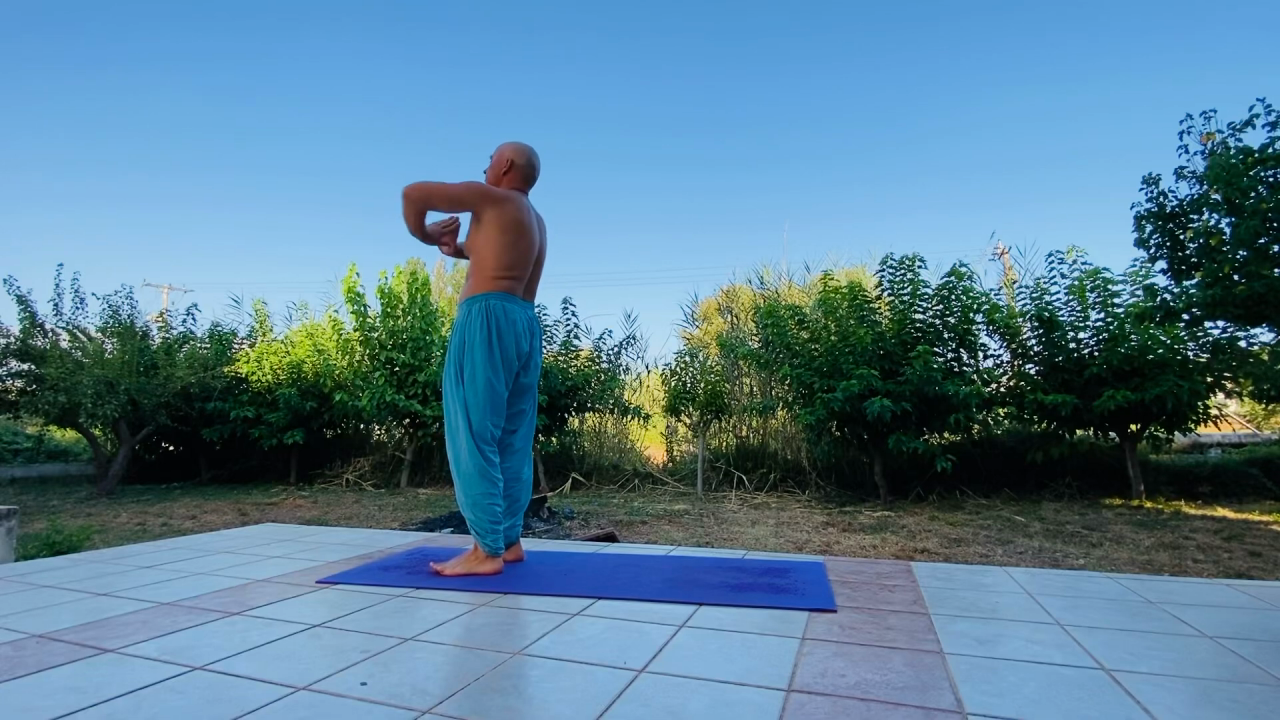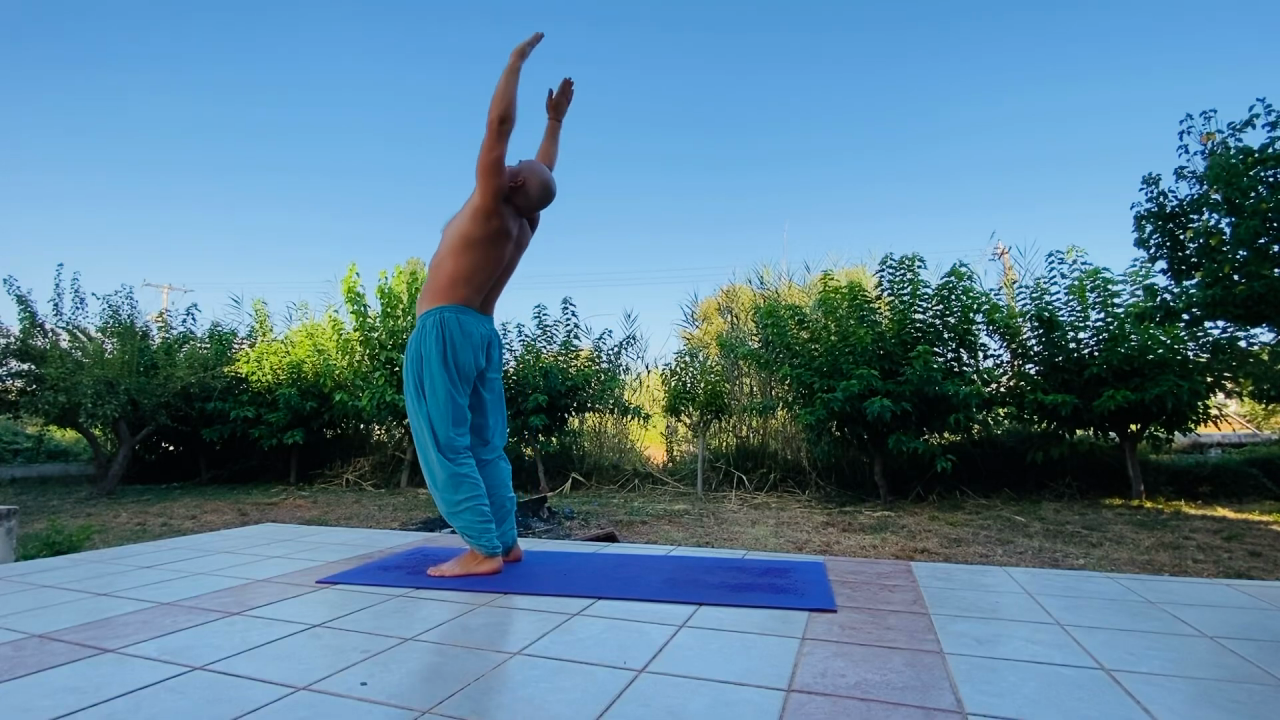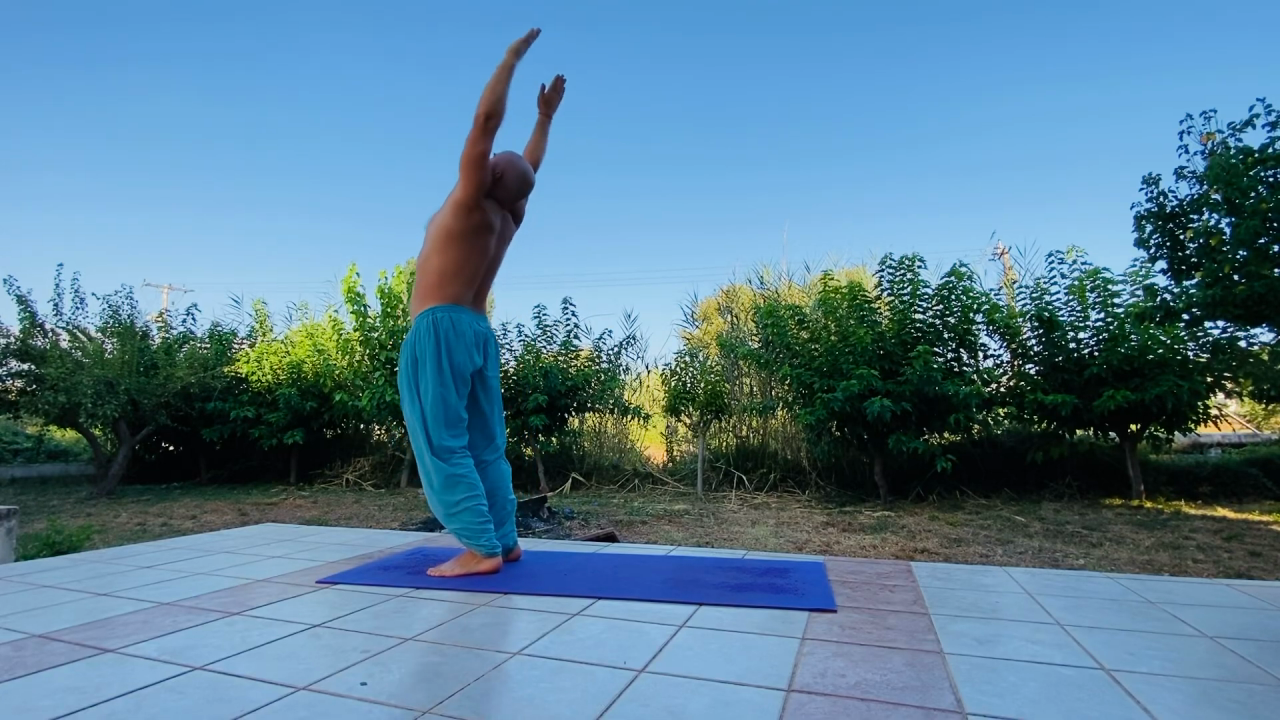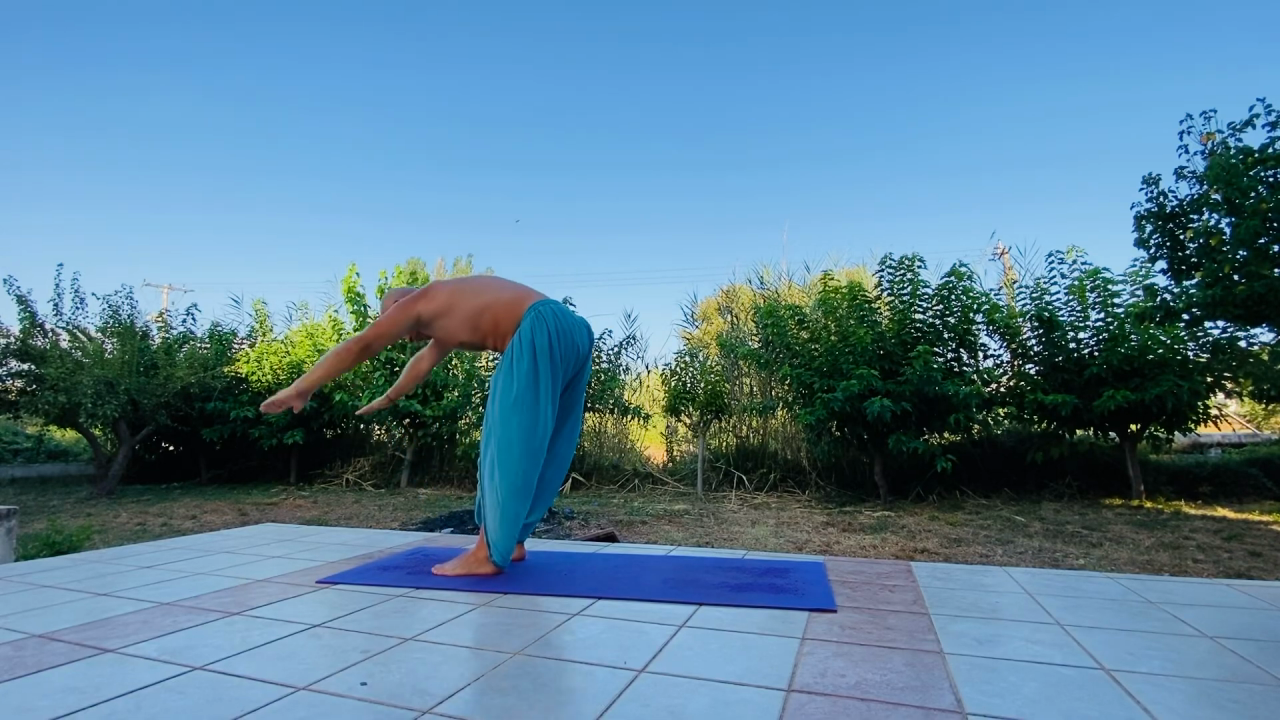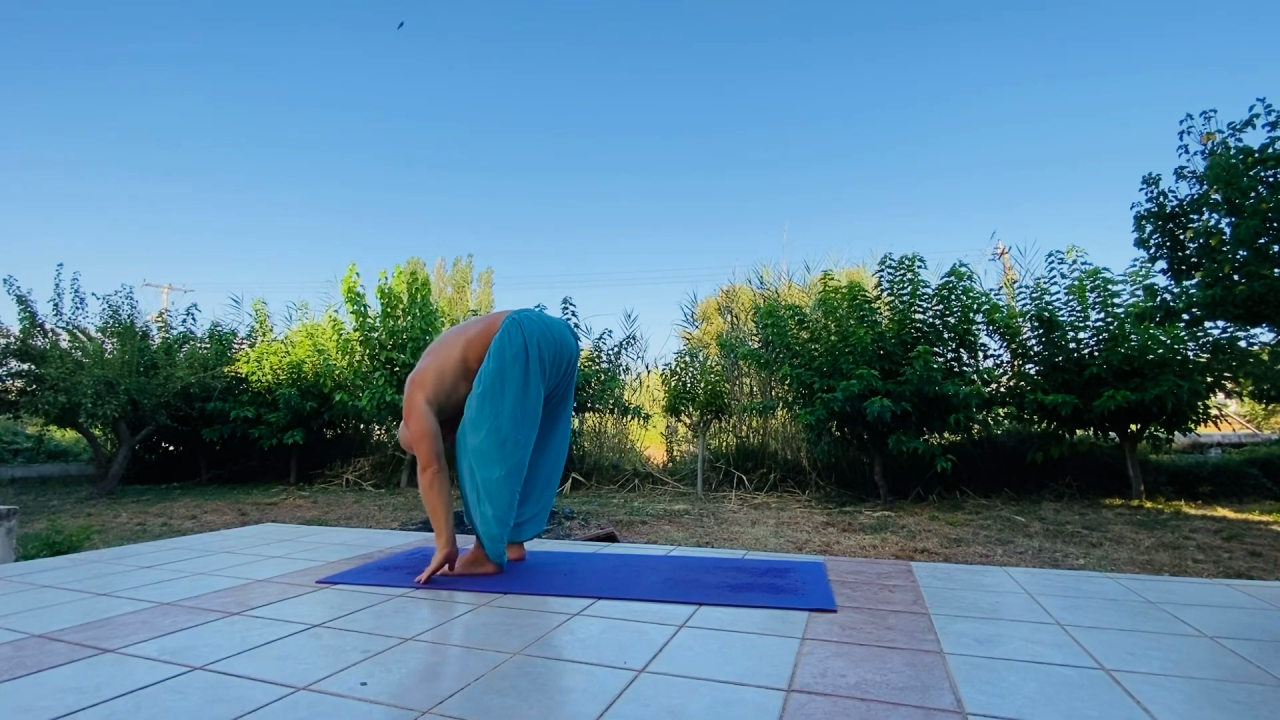
dt=1s
person 1, frame 1
left shoulder: (493, 197)
right shoulder: (531, 217)
left elbow: (420, 192)
left wrist: (421, 229)
right wrist: (456, 244)
left hip: (487, 321)
right hip: (524, 325)
left knee: (473, 437)
right knee: (510, 439)
left ankle: (486, 550)
right ankle: (508, 540)
person 1, frame 2
left shoulder: (492, 208)
right shoulder: (526, 225)
left elbow: (498, 124)
right elbow: (545, 171)
left wrist: (515, 60)
right wrist: (554, 121)
left hip: (444, 332)
right hip: (482, 334)
left knee: (443, 446)
right knee: (483, 445)
left ankle: (482, 549)
right ankle: (504, 541)
person 1, frame 3
left shoulder: (473, 201)
right shoulder: (511, 215)
left elbow: (486, 121)
right elbow: (532, 165)
left wrist: (511, 59)
right wrist: (545, 118)
left hip: (436, 333)
right hip: (476, 332)
left knee: (442, 444)
right knee: (482, 444)
left ankle: (481, 549)
right ankle: (503, 540)
person 1, frame 4
left shoulder: (419, 303)
right shoulder: (449, 312)
left elbow: (358, 346)
right elbow: (423, 363)
left wrist: (300, 389)
right wrist: (387, 398)
left hip: (540, 332)
right hip: (572, 330)
left knee: (511, 442)
right knee: (540, 446)
left ankle: (489, 553)
right ankle: (511, 541)
person 1, frame 5
left shoulder: (418, 396)
right shoulder: (451, 391)
left elbow: (431, 470)
right elbow: (494, 452)
left wrist: (446, 546)
left hip: (522, 341)
right hip: (559, 335)
left knee: (482, 448)
right knee: (529, 450)
left ankle: (488, 552)
right ankle: (512, 540)
